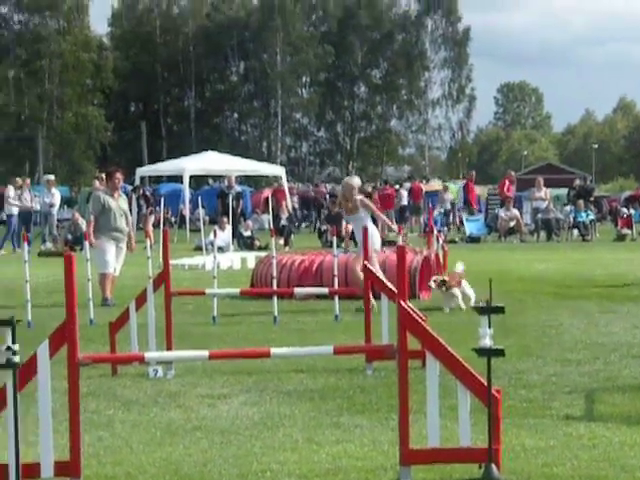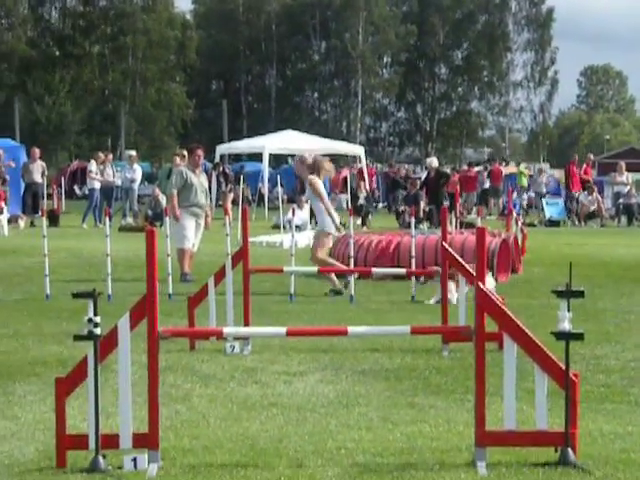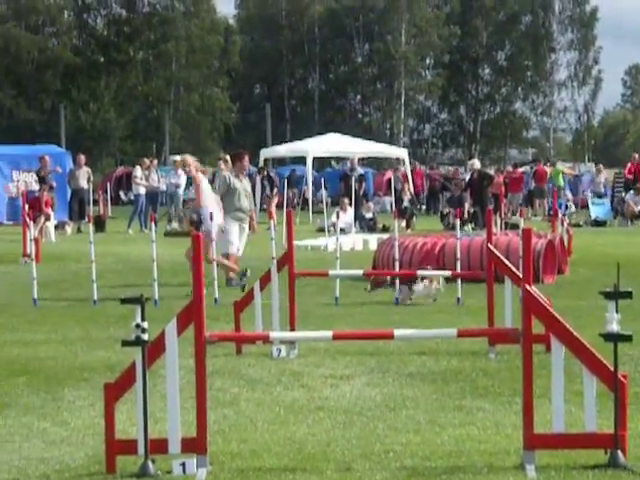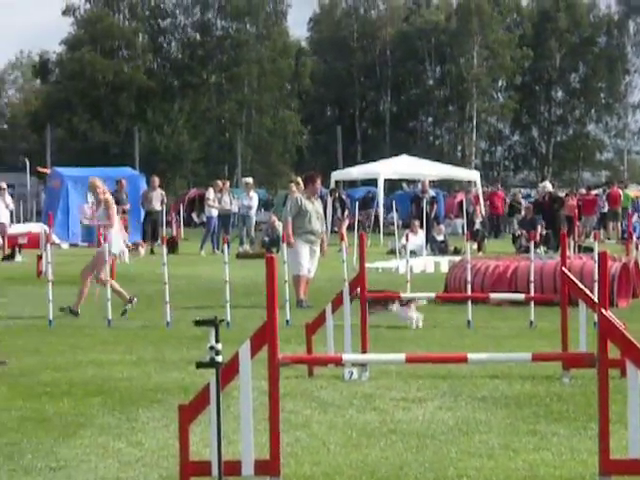
dt=0.5s
person 1, frame 1
left shoulder: (123, 198)
right shoulder: (99, 195)
left elbow: (128, 219)
right elbow: (91, 216)
left wrist: (131, 237)
right wrist: (90, 234)
left hip: (121, 239)
right hip: (105, 238)
left knee: (115, 270)
right knee: (106, 269)
left ankle: (110, 297)
right ankle: (105, 297)
person 1, frame 2
left shoulder: (203, 175)
right shoulder: (181, 171)
left elbow: (206, 197)
right elbow: (173, 191)
left wrist: (208, 215)
right wrist: (174, 209)
left hip: (199, 215)
right hip: (185, 213)
left knee: (193, 245)
right knee: (185, 244)
left ankle: (189, 272)
right ankle: (184, 273)
person 1, frame 3
left shoulder: (246, 180)
right shoulder: (225, 176)
left elbow: (250, 201)
right elbow: (217, 196)
left wrist: (253, 219)
left hip: (244, 220)
right hip: (229, 218)
left knee: (238, 250)
right knee: (230, 248)
left ankle: (234, 276)
right ankle: (229, 277)
person 1, frame 4
left shoulder: (318, 202)
right shoulder: (297, 199)
left elbow: (322, 224)
right elbow: (288, 217)
left wrist: (324, 241)
right wrist: (289, 235)
left hip: (315, 241)
right hip: (300, 239)
left knee: (309, 272)
right knee: (300, 270)
left ankle: (305, 298)
right ankle: (300, 299)
person 2, frame 1
left shoulder: (362, 201)
right shoulder: (342, 204)
left elbow: (379, 215)
left wrist: (393, 227)
left hip: (372, 239)
right hip: (362, 241)
left knee: (356, 269)
left ankle: (370, 302)
person 2, frame 2
left shoulder: (311, 179)
right shoulder: (313, 179)
left elbow: (324, 200)
left wrist: (335, 222)
left hip: (327, 221)
right hip: (324, 221)
left knee: (316, 256)
right knee: (317, 256)
right ankle: (337, 287)
person 2, frame 3
left shoulder: (197, 178)
right shoulder: (201, 179)
left elbow: (199, 201)
right elbow: (214, 198)
left hip: (210, 218)
right hip: (211, 217)
left knee: (209, 258)
right knee: (189, 254)
left ankle: (239, 272)
person 2, frame 4
left shoulder: (108, 200)
right shoulder: (98, 202)
left elbow: (113, 222)
right elbow: (118, 221)
left wrist: (93, 222)
right wrist: (124, 239)
left hip: (112, 242)
right hip: (107, 243)
left knee: (100, 277)
right knee: (85, 274)
left ankle: (128, 298)
right ankle: (75, 308)
